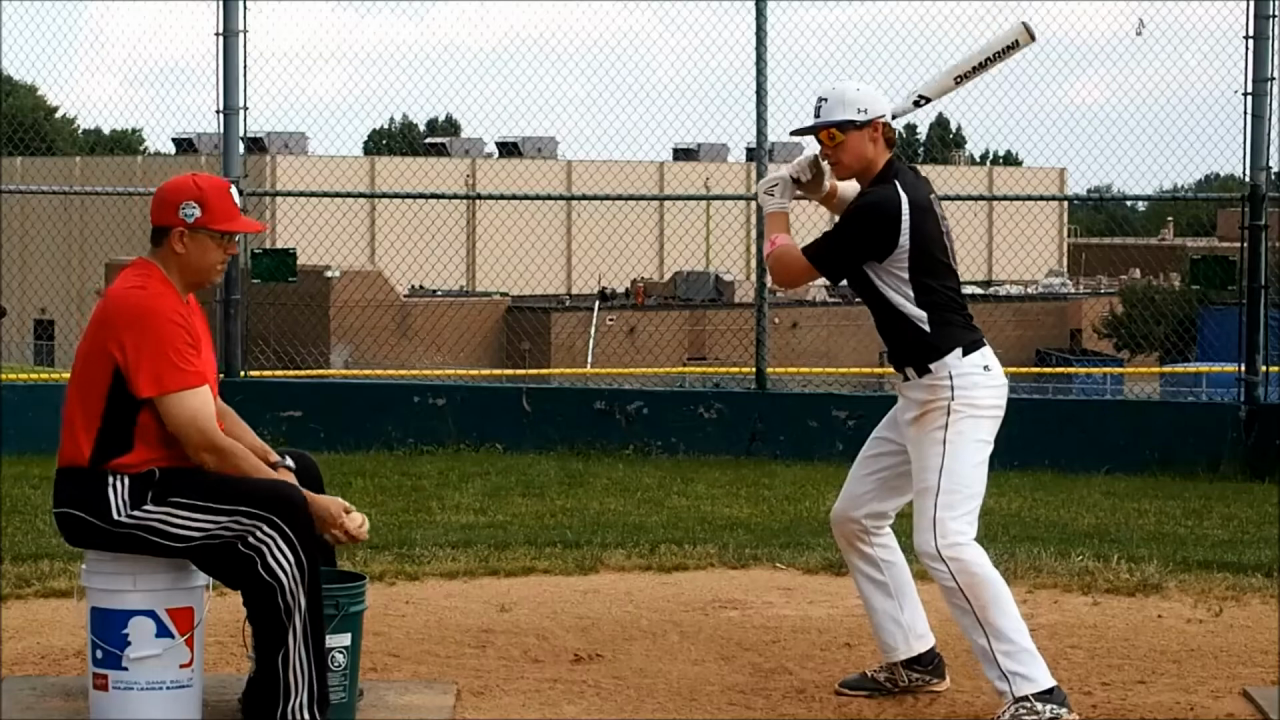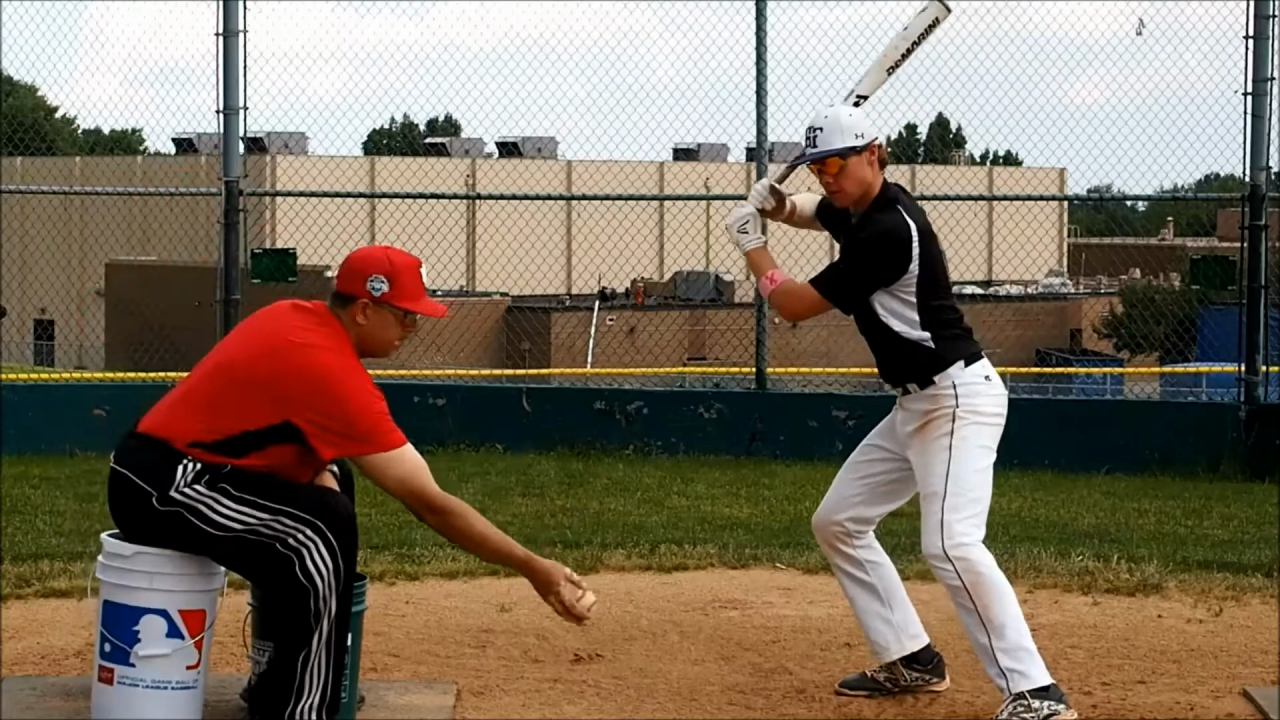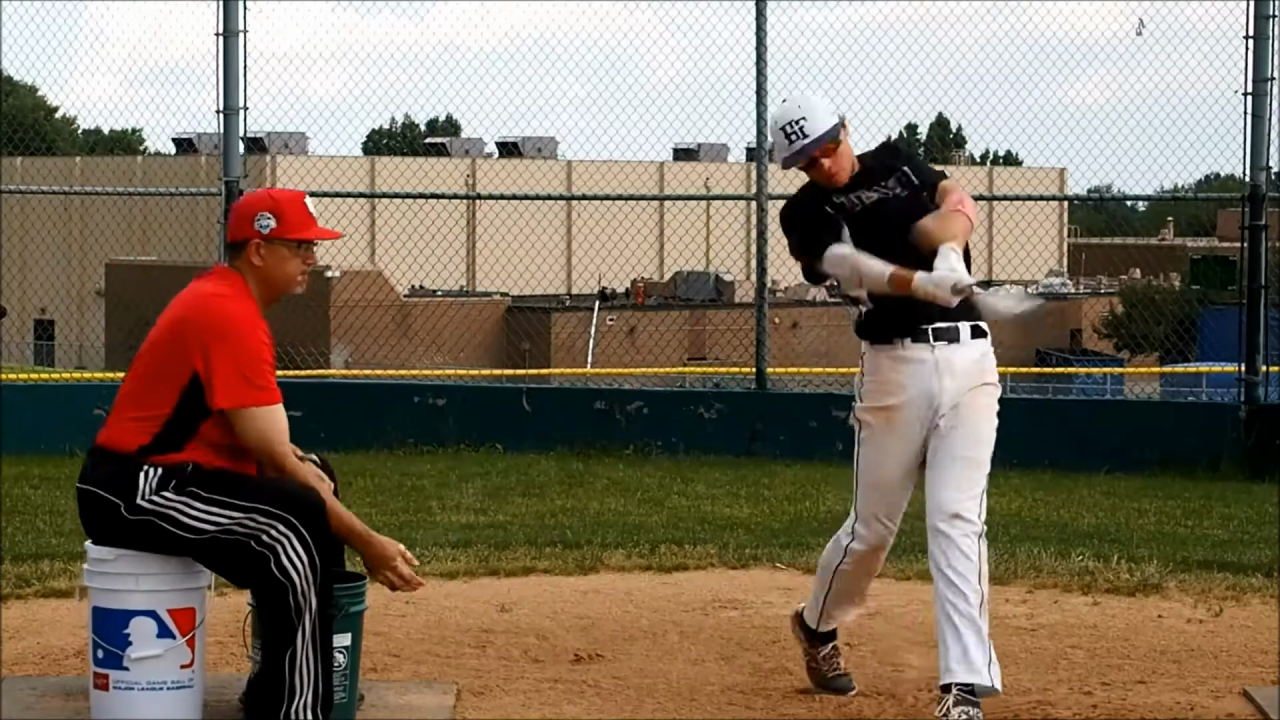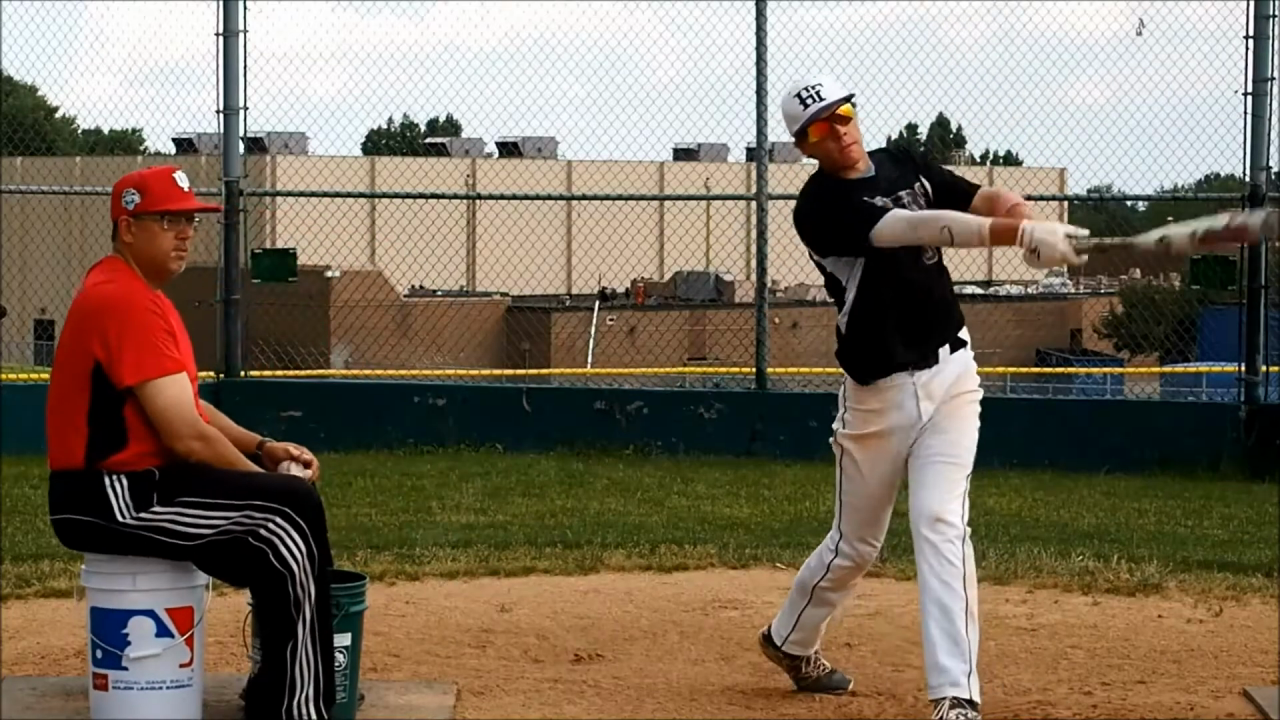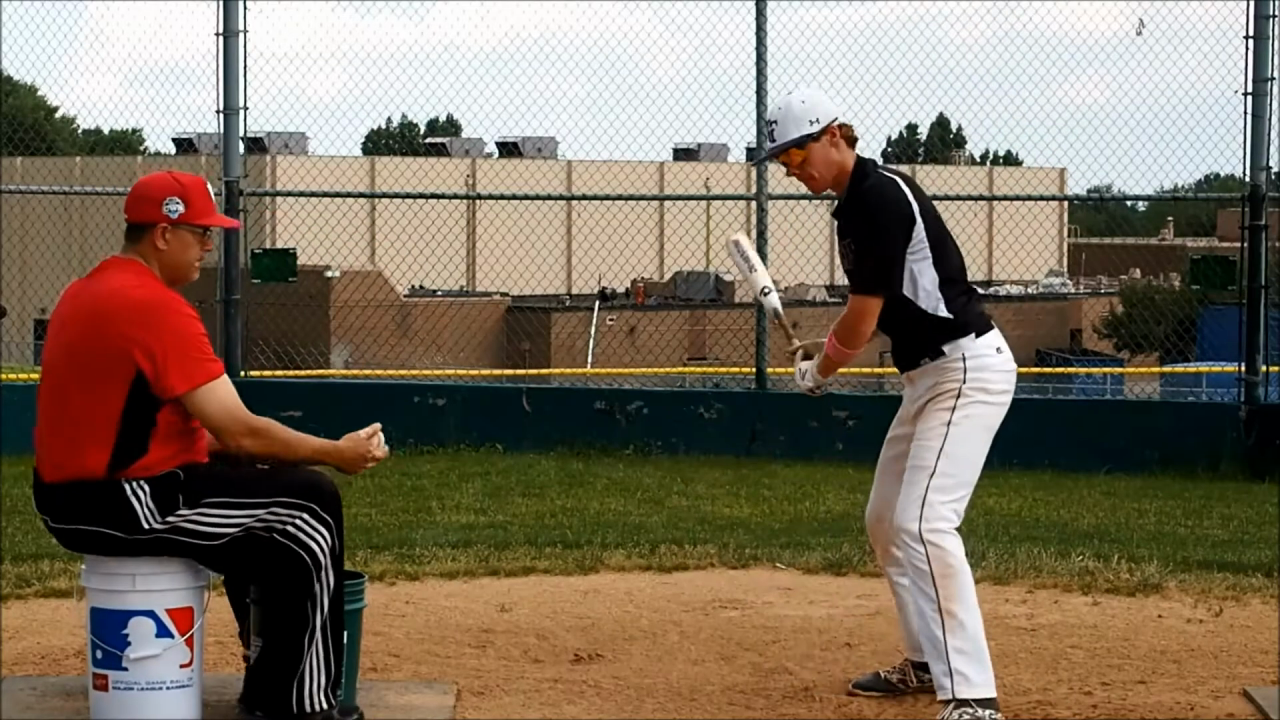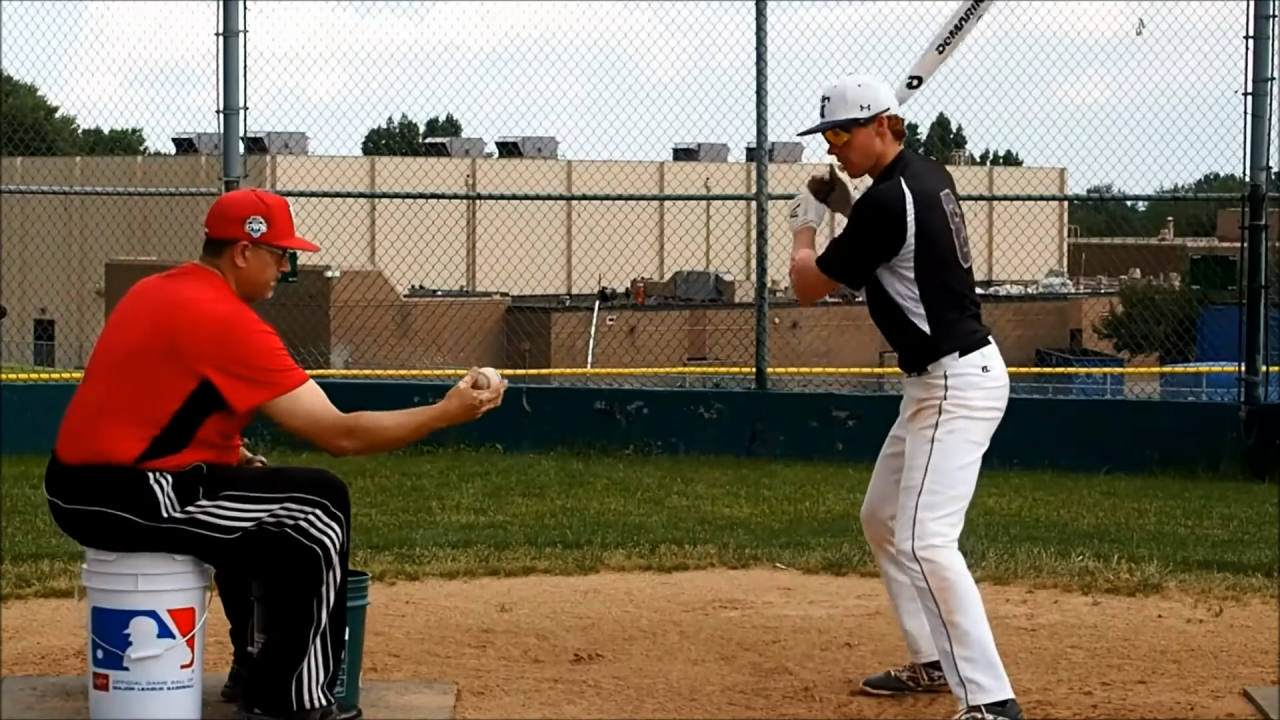
dt=0.7s
person 1, frame 1
left shoulder: (886, 207)
right shoulder: (900, 184)
left elbow: (786, 272)
right elbow: (855, 202)
left wrist: (773, 206)
right wrist: (817, 186)
left hip: (955, 385)
right hip: (926, 388)
left knee: (943, 540)
right knee: (855, 517)
right ankle: (914, 659)
person 1, frame 2
left shoulder: (889, 230)
right shoulder: (866, 206)
left elbow: (795, 305)
right elbow: (812, 210)
left wrist: (751, 243)
right wrist: (776, 205)
left hip: (958, 396)
right hip: (917, 403)
left knee: (950, 543)
right knee: (837, 521)
right ankle: (912, 659)
person 1, frame 3
left shoulder: (898, 162)
right shoulder: (802, 213)
left elbow: (957, 206)
right elbow: (856, 270)
left wrist: (948, 255)
right wrist: (915, 282)
left hip: (965, 362)
right hip: (893, 372)
left knee: (957, 520)
right knee: (870, 529)
right ankle: (818, 626)
person 1, frame 4
left shoulder: (904, 164)
right shoulder: (816, 209)
left elbow: (992, 203)
right elbow: (917, 228)
left wrist: (1032, 226)
right wrist: (1020, 238)
left hip: (948, 377)
right hip: (876, 393)
left knee: (942, 524)
right knee: (853, 544)
right ankle: (788, 640)
person 1, frame 5
left shoulder: (880, 194)
right shoulder: (853, 202)
left elbow: (862, 317)
left wrist: (819, 370)
right wrist: (826, 350)
left hip: (967, 369)
right hip: (927, 374)
left knee: (921, 522)
right knee: (885, 521)
right ankle: (928, 660)
person 1, frame 6
left shoulder: (887, 201)
right shoulder: (927, 176)
left elbow: (807, 287)
left wrist: (806, 223)
right wrist: (845, 203)
left hip: (955, 382)
right hip: (938, 379)
left knee: (925, 538)
right knee: (883, 519)
right ankle: (932, 661)
person 2, frame 1
left shoulder: (171, 294)
right shoulder: (150, 306)
left elbow: (208, 408)
right elbow: (207, 448)
left wrist: (276, 465)
right wrist: (304, 503)
left hip: (144, 478)
right hip: (106, 498)
left knee: (300, 473)
right knee: (281, 519)
person 2, frame 2
left shoulder: (295, 316)
right shoulder: (333, 372)
right elbow: (431, 503)
left wrist: (314, 469)
right wrist: (535, 568)
left hip: (174, 470)
right hip: (160, 489)
left knee: (326, 485)
right knee: (324, 528)
person 2, frame 3
left shoulder: (220, 294)
right shoulder: (233, 318)
left elbow: (233, 417)
right elbow: (277, 463)
left wrist: (302, 467)
right wrist: (367, 543)
left hip: (152, 476)
right hip: (131, 492)
left knee: (311, 492)
right knee: (302, 522)
person 2, frame 4
left shoulder: (136, 292)
right shoulder: (126, 301)
left elbow: (187, 405)
right elbow: (187, 437)
left wrist: (261, 447)
right wrist: (269, 482)
left hip: (125, 483)
right hip: (105, 498)
left knee: (291, 497)
right knee: (292, 509)
person 2, frame 5
left shoulder: (90, 288)
right shoulder: (158, 307)
right elbow: (240, 431)
left wrist: (246, 451)
right wrist: (336, 452)
left hip: (79, 493)
right hip: (119, 505)
left knee: (263, 491)
right knee: (310, 505)
person 2, frame 6
left shoulder: (153, 290)
right shoulder: (229, 322)
right elbow: (340, 434)
left wrist: (243, 462)
right wrist: (446, 412)
left hip: (79, 487)
right hip: (124, 500)
left knee: (264, 501)
right knee: (317, 512)
left ankle: (260, 672)
